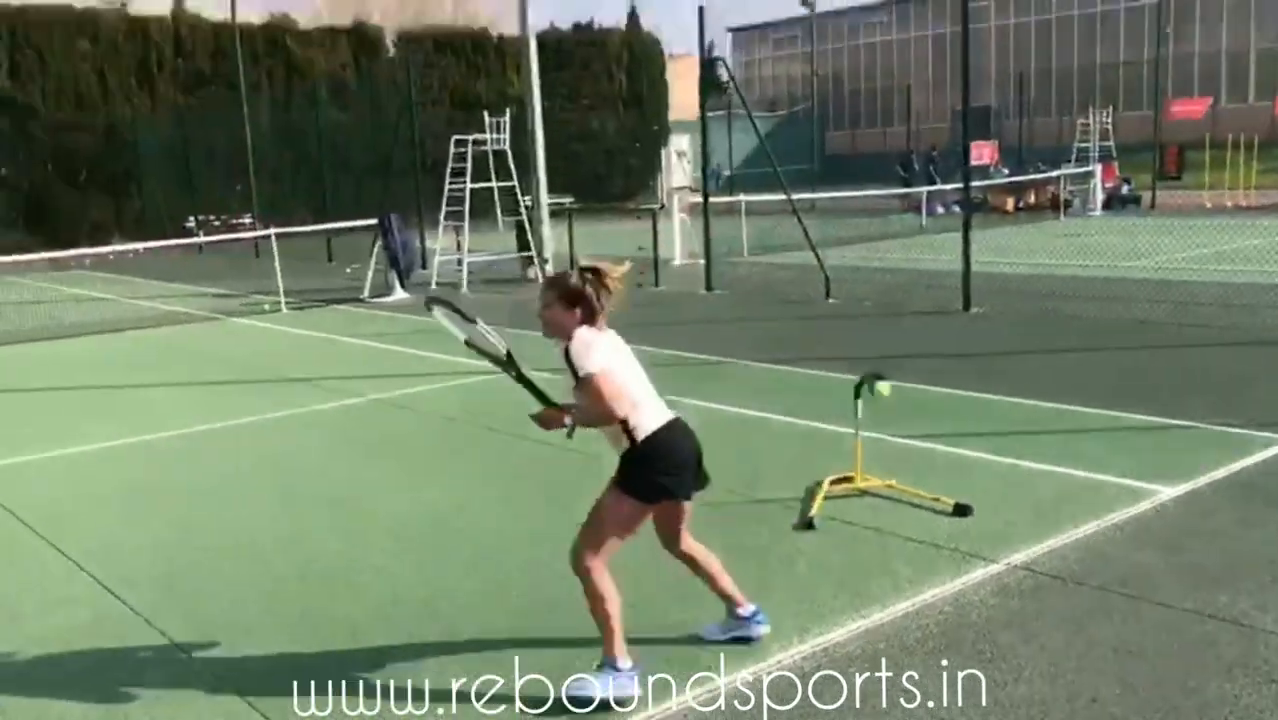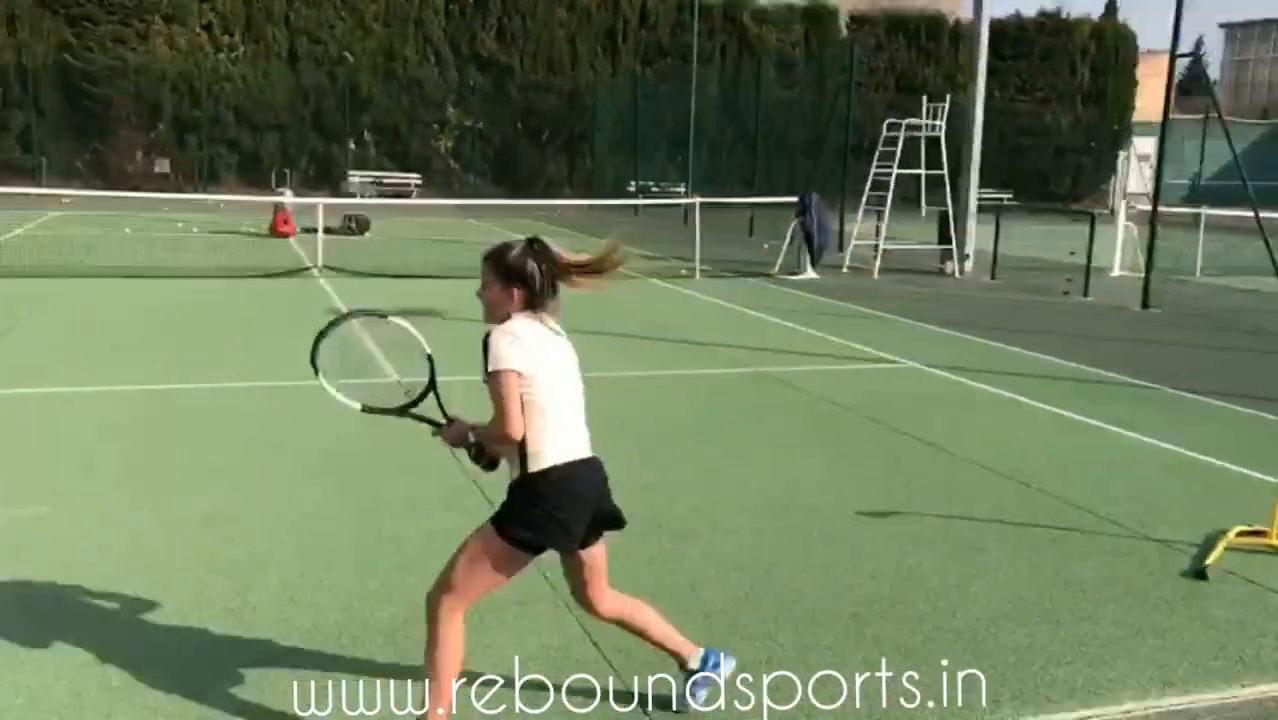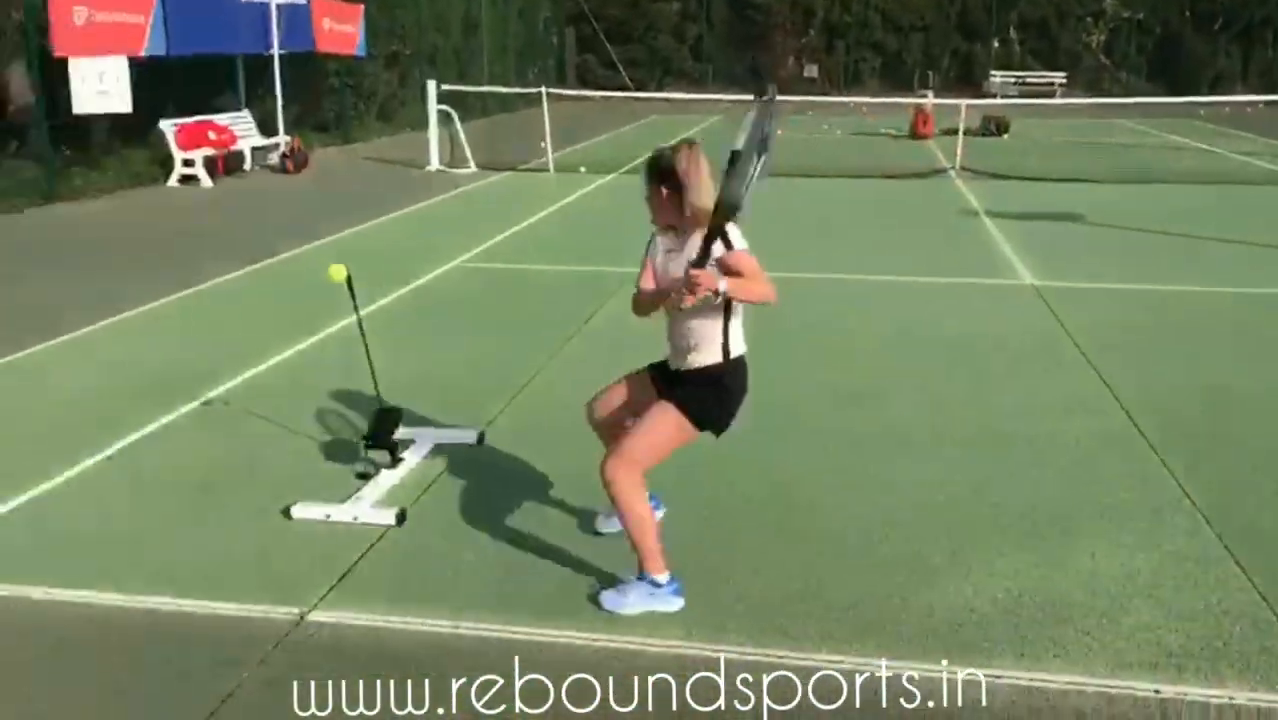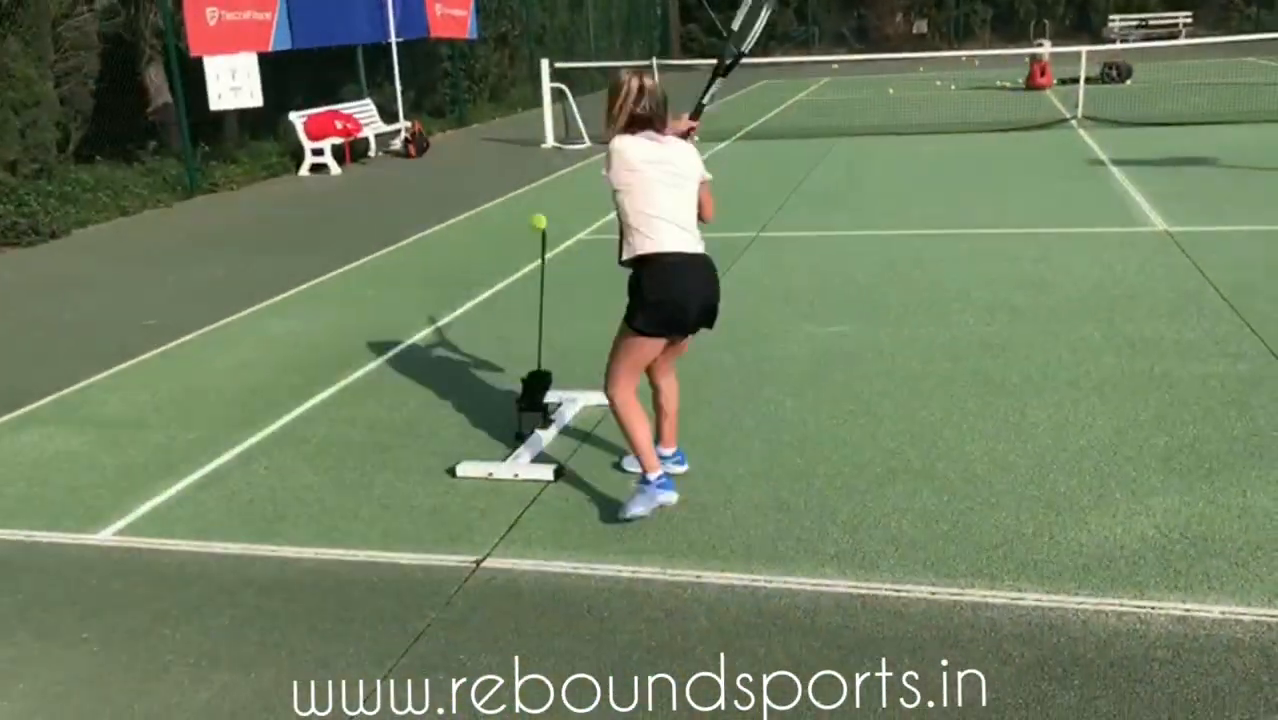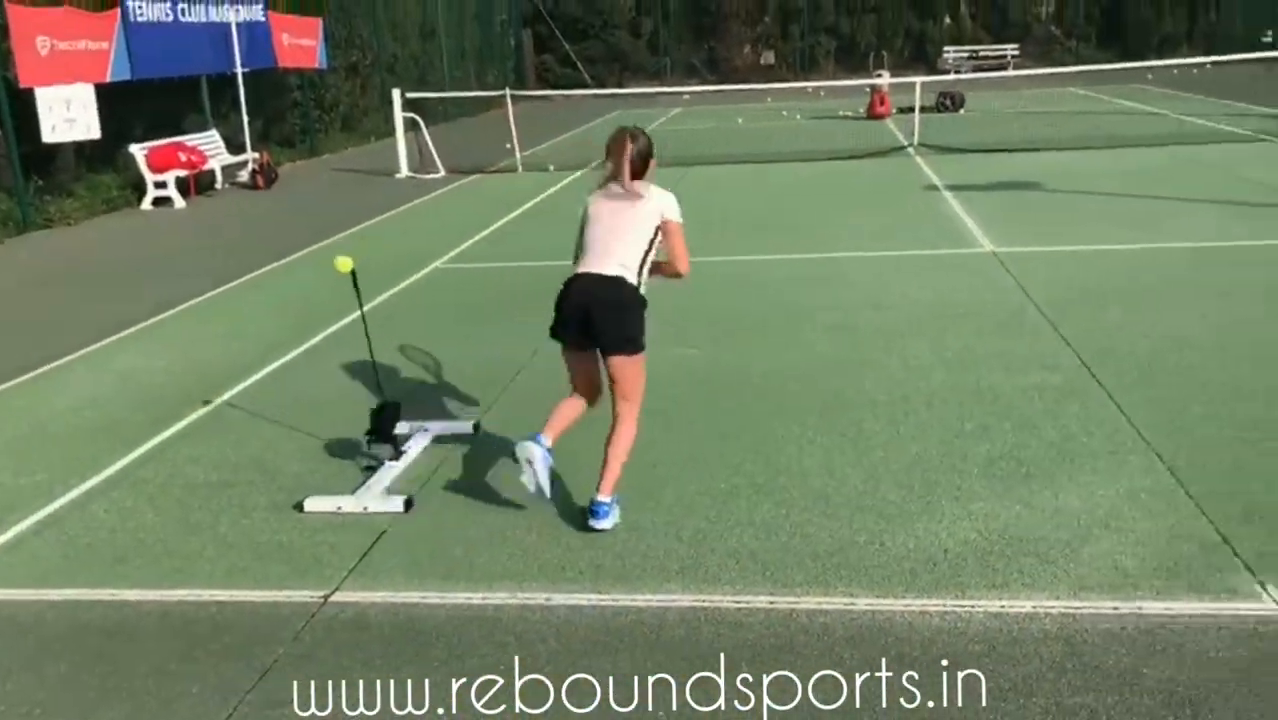
dt=0.5s
person 1, frame 1
left shoulder: (579, 347)
right shoulder: (601, 337)
left elbow: (613, 410)
left wrist: (565, 418)
right wrist: (567, 413)
left hip: (654, 454)
right hip: (676, 441)
left knee: (587, 557)
right knee: (676, 541)
left ankle: (618, 667)
right ankle: (745, 615)
person 1, frame 2
left shoulder: (504, 338)
right shoulder: (553, 334)
left elbow: (512, 430)
left wrist: (467, 432)
right wrist: (490, 441)
left hip: (547, 493)
right hip: (588, 480)
left knee: (445, 601)
right knee: (598, 598)
right ankle: (701, 662)
person 1, frame 3
left shoulder: (716, 233)
right shoulder: (661, 240)
left elbow: (765, 290)
right elbow: (641, 304)
left wrist: (717, 287)
right wrist: (669, 292)
left hip: (713, 379)
right hip: (679, 368)
left knee: (618, 470)
right knee: (601, 412)
left ankle: (658, 583)
right ankle: (640, 503)
person 1, frame 4
left shoulder: (618, 149)
right shoulder: (690, 153)
left wrist: (673, 132)
left hip: (659, 278)
right hip: (701, 272)
left knee: (620, 388)
right knee: (659, 362)
left ankle: (657, 479)
right ankle: (668, 451)
person 1, frame 5
left shoulder: (598, 198)
right shoulder: (663, 200)
right elbow: (680, 268)
left hip: (575, 294)
right hip: (619, 299)
left knee: (582, 394)
right knee: (627, 409)
left ankle: (540, 444)
right ankle: (603, 504)
